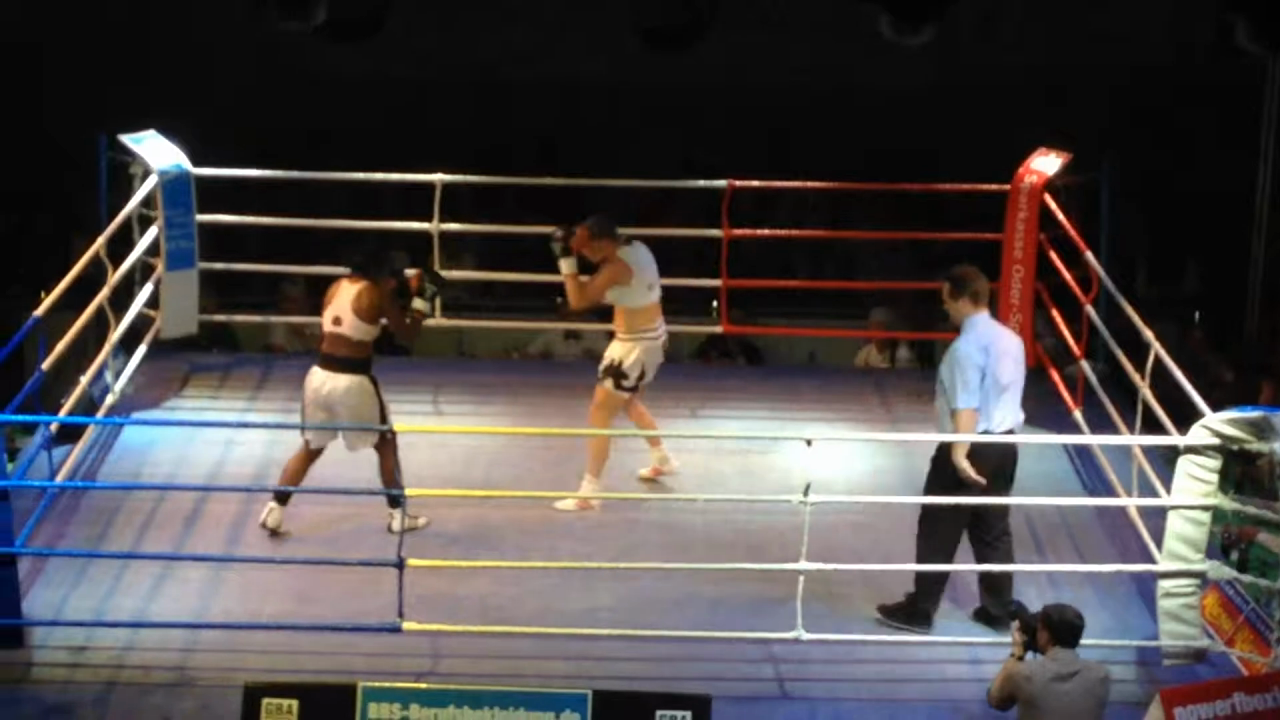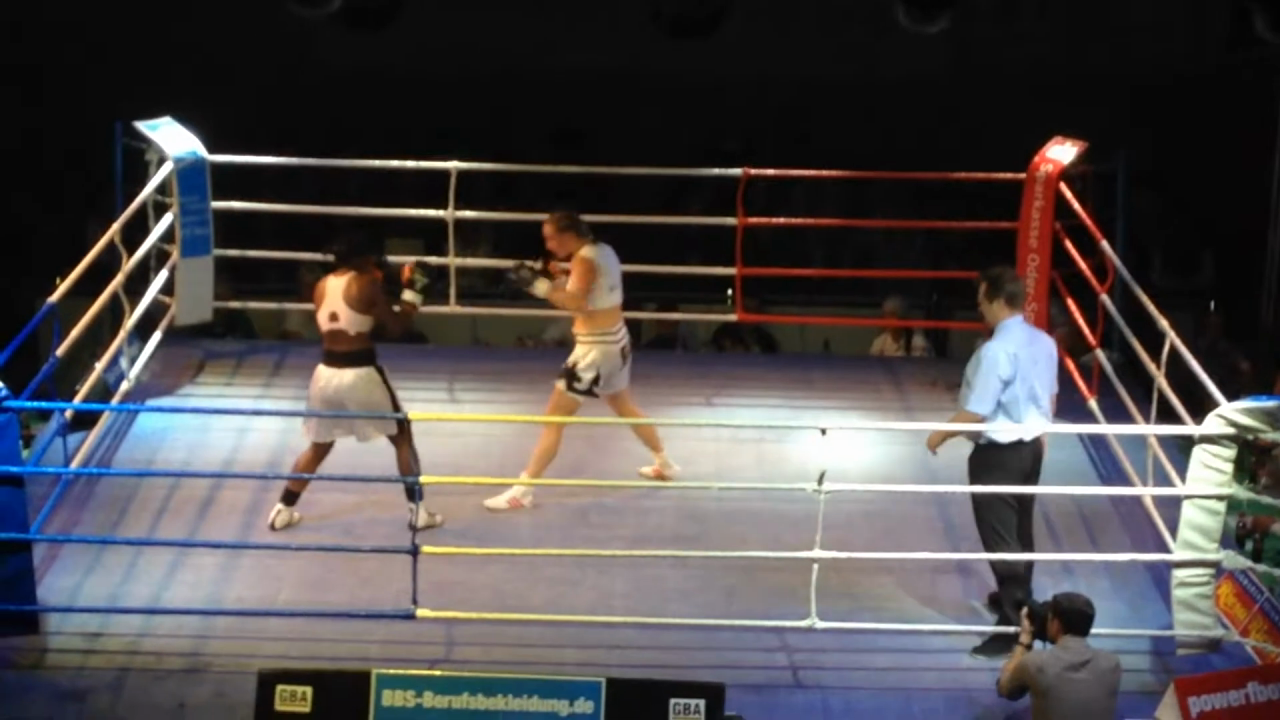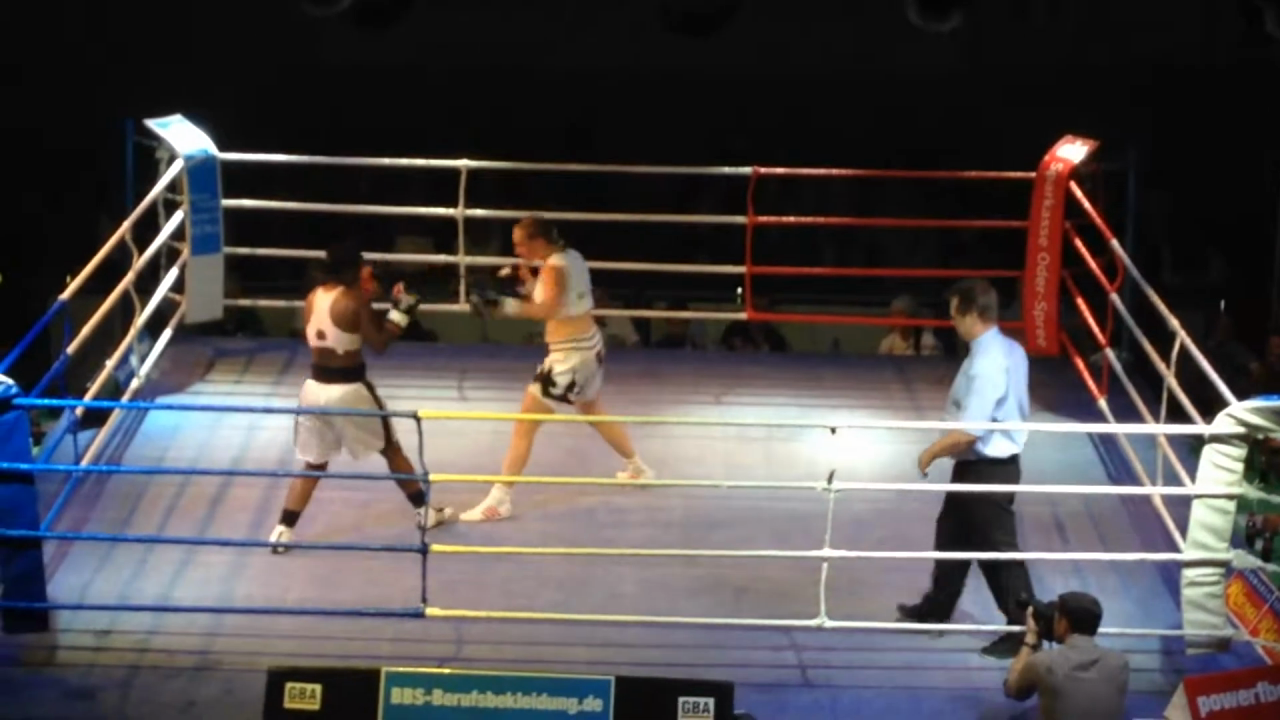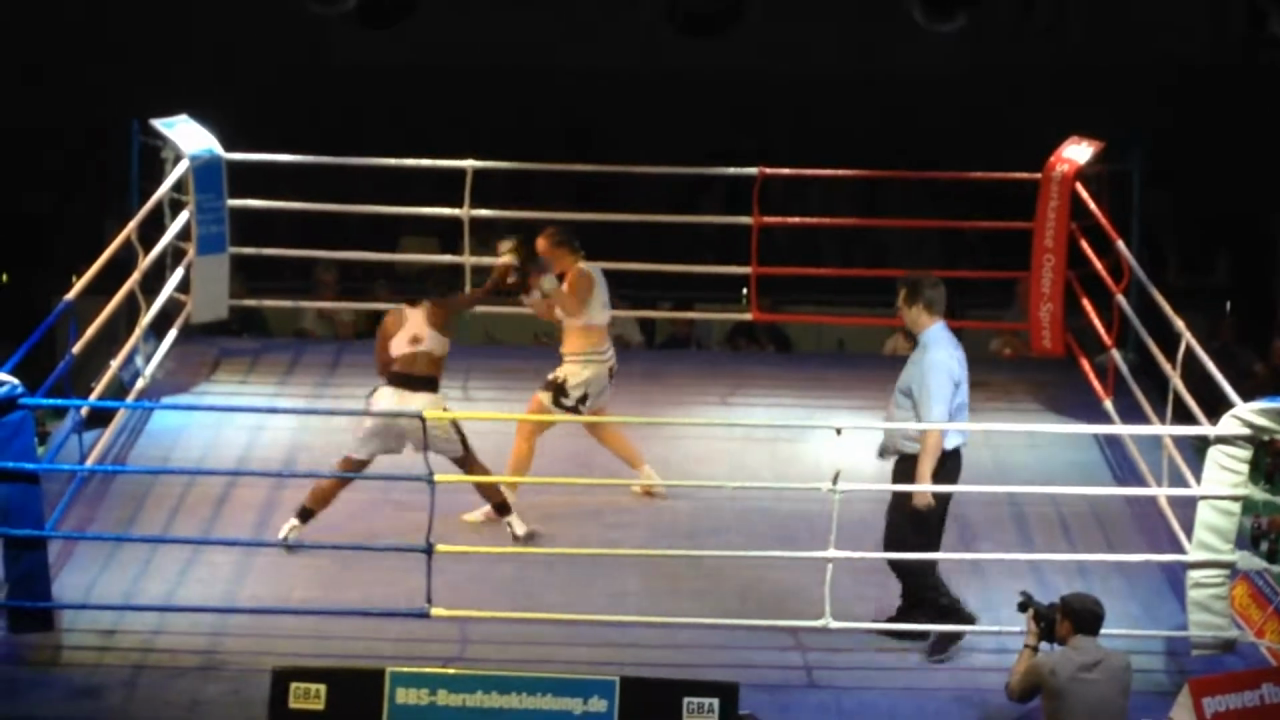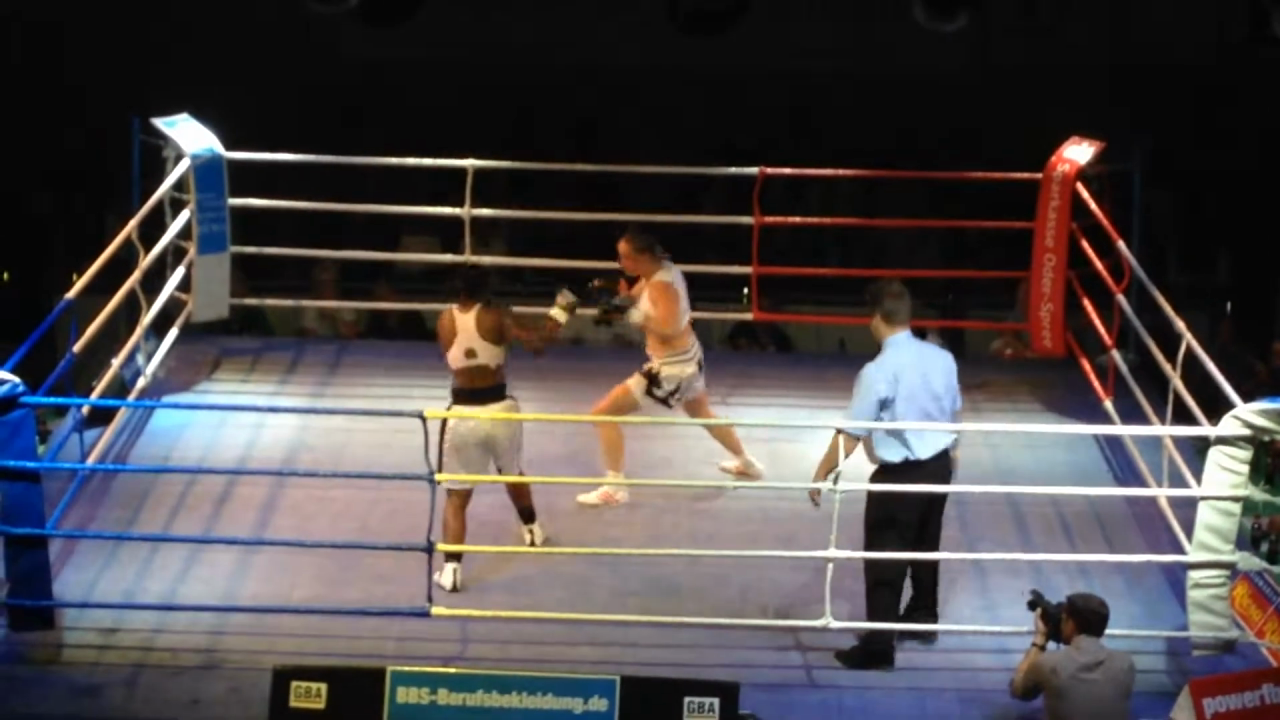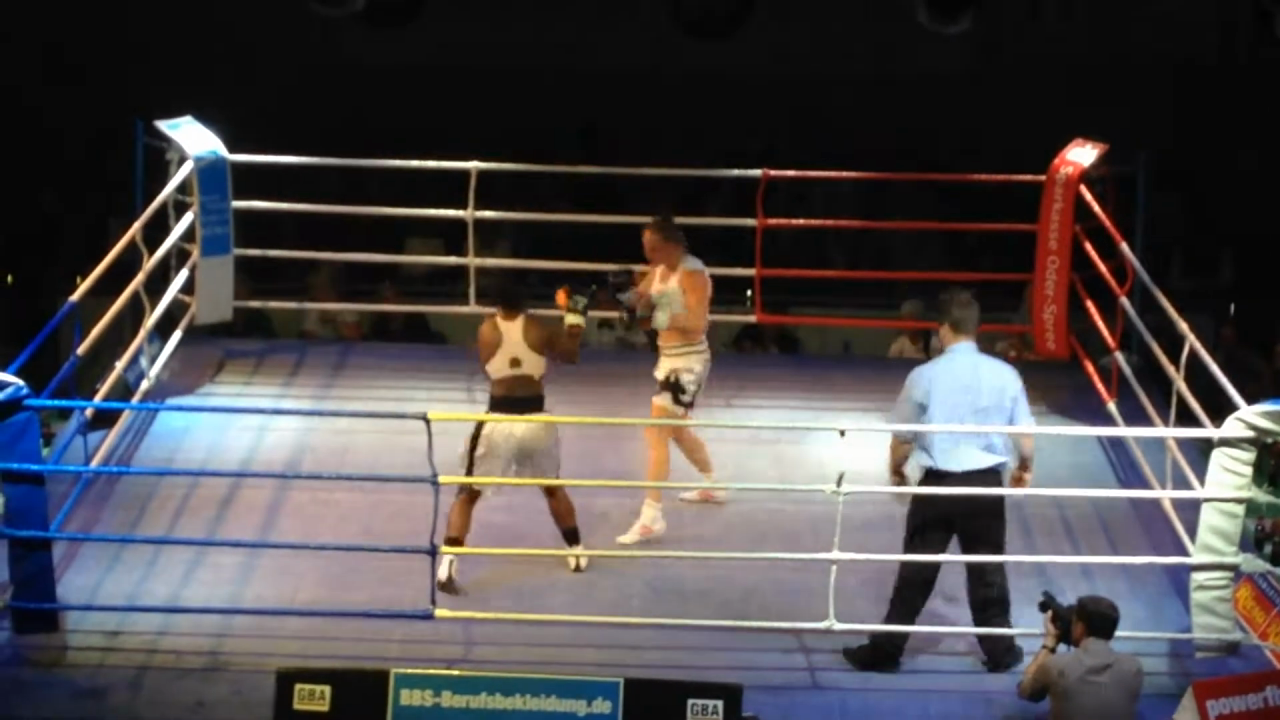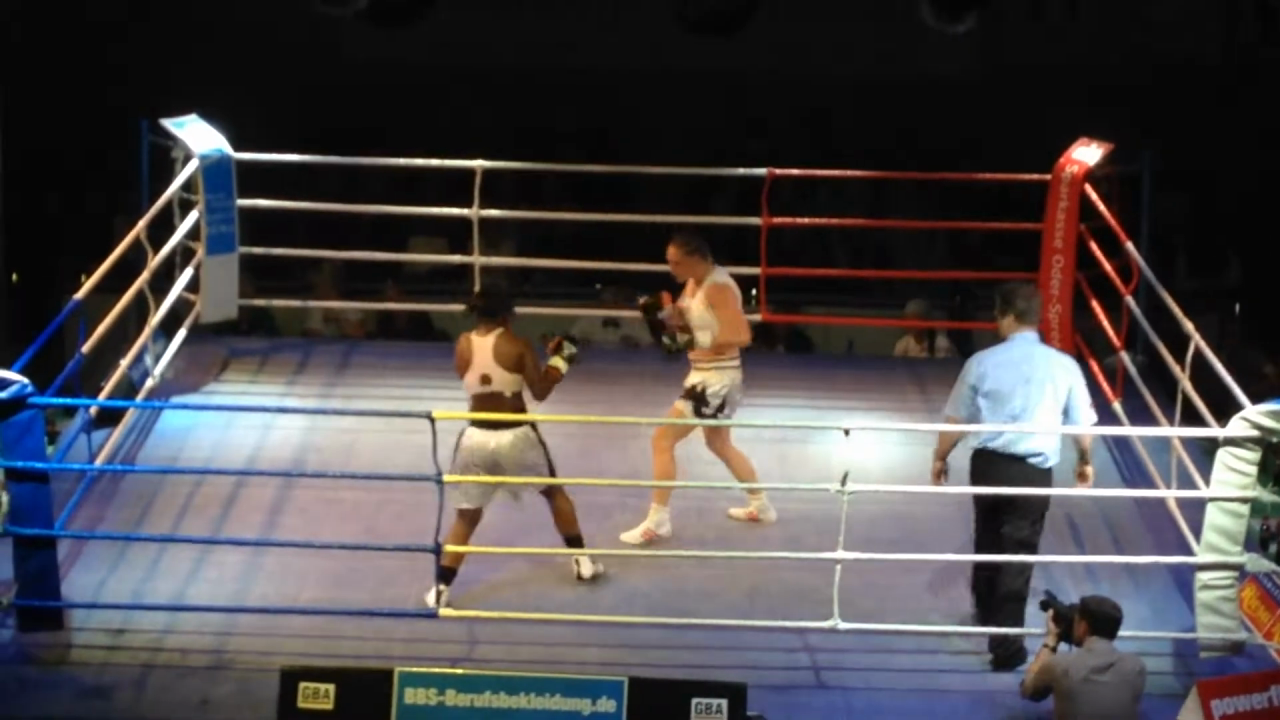
dt=0.5s
person 1, frame 1
left shoulder: (967, 345)
right shoulder: (1011, 339)
left elbow: (966, 409)
left wrist: (959, 455)
left hip: (972, 447)
right hip: (1005, 444)
left knee: (938, 528)
right knee: (994, 530)
left ankle: (920, 608)
right ankle: (998, 608)
person 1, frame 2
left shoulder: (996, 351)
right shoulder: (1045, 343)
left elbow: (975, 412)
right elbow: (1050, 397)
left wrist: (940, 435)
left hip: (998, 455)
right hip: (1031, 448)
left knee: (1000, 538)
right knee: (1020, 530)
left ankle: (1014, 625)
right ankle: (1017, 600)
person 1, frame 3
left shoulder: (985, 366)
right shoulder: (1010, 350)
left elbow: (968, 431)
left wrist: (931, 452)
left hip: (988, 470)
right hip: (979, 465)
left knee: (997, 550)
right knee: (952, 536)
left ankle: (1023, 629)
right ankle: (937, 608)
person 1, frame 4
left shoulder: (936, 356)
right shoulder: (937, 345)
left elbow: (935, 425)
left wrist: (923, 478)
right wrist: (892, 442)
left hip: (929, 464)
right hip: (918, 460)
left knee: (903, 546)
right knee: (918, 544)
left ankle: (951, 616)
right ankle: (915, 616)
person 1, frame 5
left shoulder: (879, 371)
right shoulder: (941, 357)
left elbow: (849, 433)
right elbow: (954, 412)
left wrist: (820, 476)
left hip: (899, 477)
right hip: (939, 467)
left knee: (886, 562)
right knee: (926, 549)
left ankle: (878, 647)
right ankle: (923, 621)
person 1, frame 6
left shoulder: (924, 376)
right shoulder: (1005, 374)
left elbow: (903, 438)
right elbow: (1023, 436)
left wrist: (897, 470)
right wrist: (1024, 468)
left hip: (939, 485)
right hip: (987, 484)
left knee: (916, 571)
right knee: (988, 570)
left ankle: (885, 649)
right ankle: (1000, 649)
person 1, frame 7
left shoulder: (982, 362)
right shoulder: (1064, 366)
left elbow: (956, 419)
right elbow: (1082, 429)
left wrist: (940, 457)
right wrist: (1085, 463)
left hip: (986, 465)
right hip: (1032, 472)
left knee: (988, 544)
right knee: (1018, 557)
left ankle: (986, 612)
right ankle: (1005, 646)
person 2, frame 1
left shoulder: (336, 287)
right shoulder: (378, 294)
right elbow: (408, 334)
right wrist: (422, 297)
left hip: (320, 376)
right hip: (354, 382)
left knee: (310, 448)
right knee: (385, 446)
left ankle: (274, 509)
right ankle: (398, 515)
person 2, frame 2
left shoulder: (322, 285)
right shoulder: (367, 284)
right elbow: (397, 327)
right wrist: (412, 290)
left hip: (327, 373)
right hip: (361, 374)
left knee: (319, 446)
right knee: (402, 438)
left ankle: (283, 511)
right ankle: (417, 511)
person 2, frame 3
left shoulder: (311, 298)
right shoulder: (355, 300)
right elbow: (379, 346)
right wrist: (400, 310)
left hip: (315, 389)
right hip: (349, 391)
left knee: (313, 467)
right knee: (391, 450)
left ankle: (282, 531)
right ankle: (424, 512)
person 2, frame 4
left shoulder: (391, 319)
right shoulder: (444, 308)
left elbow: (383, 367)
right elbow: (487, 290)
right wrist: (505, 268)
left hip: (389, 398)
right hip: (425, 402)
left knee: (349, 467)
right knee: (467, 461)
left ankle: (295, 525)
right ankle: (512, 522)
person 2, frame 5
left shoulder: (445, 320)
right shoulder: (496, 315)
right elbow: (536, 342)
right wrist: (560, 313)
left hip: (462, 414)
right hip: (499, 410)
left knee: (456, 496)
right knee: (511, 473)
left ankle: (451, 569)
right ankle: (531, 531)
person 2, frame 6
left shoulder: (486, 330)
right shoulder: (539, 326)
right elbow: (571, 355)
right wrist: (575, 316)
left hip: (498, 422)
right hip: (536, 420)
left knee: (467, 494)
right knee: (553, 488)
left ankle: (449, 564)
right ankle: (576, 552)
person 2, frame 7
left shoulder: (463, 343)
right shoulder: (516, 344)
right elbow: (540, 392)
right wrist: (560, 359)
left hip: (477, 437)
right hip: (517, 435)
left knee: (466, 517)
right knee: (555, 492)
left ankle: (440, 589)
right ankle: (581, 562)
person 3, frame 1
left shoulder: (618, 264)
right shoulder: (635, 249)
left elbow: (577, 302)
left wrist: (566, 259)
left hip: (635, 345)
right hip: (650, 338)
left knee: (599, 415)
right knee: (628, 401)
left ankle: (589, 492)
right ankle: (662, 459)
person 3, frame 2
left shoulder: (583, 260)
right shoulder: (602, 251)
left elbow: (576, 303)
left wrist: (536, 284)
right wrist: (552, 280)
left hip: (595, 349)
right hip: (616, 343)
left knee: (553, 419)
right knee: (624, 407)
left ankle: (521, 492)
right ankle: (664, 464)
person 3, frame 3
left shoulder: (554, 268)
right shoulder: (570, 257)
left elbow: (548, 310)
left wrist: (502, 304)
right wrist: (527, 286)
left hip: (570, 358)
right hip: (590, 348)
left knee: (523, 427)
right knee: (592, 413)
left ankle: (498, 502)
right ankle: (636, 468)
person 3, frame 4
left shoulder: (581, 274)
right shoulder: (582, 272)
left elbow: (571, 310)
right elbow: (553, 313)
left wrist: (543, 279)
right wrist: (532, 294)
left hip: (582, 368)
right hip: (599, 363)
left knee: (526, 431)
right knee: (598, 426)
right ankle: (649, 479)
person 3, frame 5
left shoulder: (663, 285)
right shoulder: (654, 274)
left elbow: (668, 330)
right elbow: (632, 299)
left wrist: (632, 315)
right wrist: (617, 296)
left hip: (669, 368)
right hip: (687, 360)
left knee: (603, 413)
right knee: (702, 413)
left ankle: (613, 488)
right ankle: (746, 464)
person 3, frame 6
left shoulder: (693, 274)
right shoulder: (660, 268)
left elbow: (698, 323)
right elbow: (641, 298)
left wrist: (656, 315)
right wrist: (632, 296)
left hip: (685, 362)
right hip: (671, 357)
left knee: (655, 435)
right knee: (677, 428)
left ankle: (651, 519)
right ankle: (711, 486)
person 3, frame 7
left shoulder: (719, 287)
right shoulder: (694, 282)
left elbow: (741, 336)
right elbow: (681, 322)
left wrist: (696, 340)
right wrist: (662, 310)
left hip: (715, 378)
right hip: (710, 374)
left knee: (662, 441)
right knee: (718, 444)
left ankle: (657, 522)
right ankle: (761, 506)
